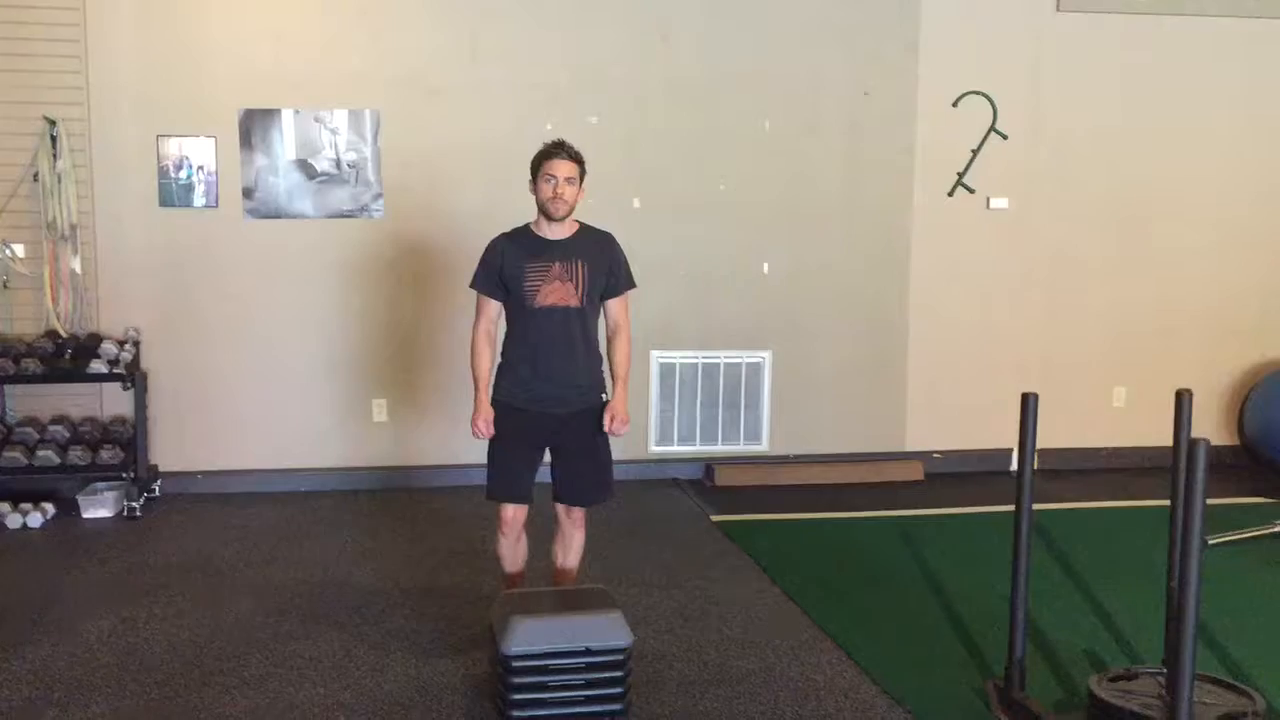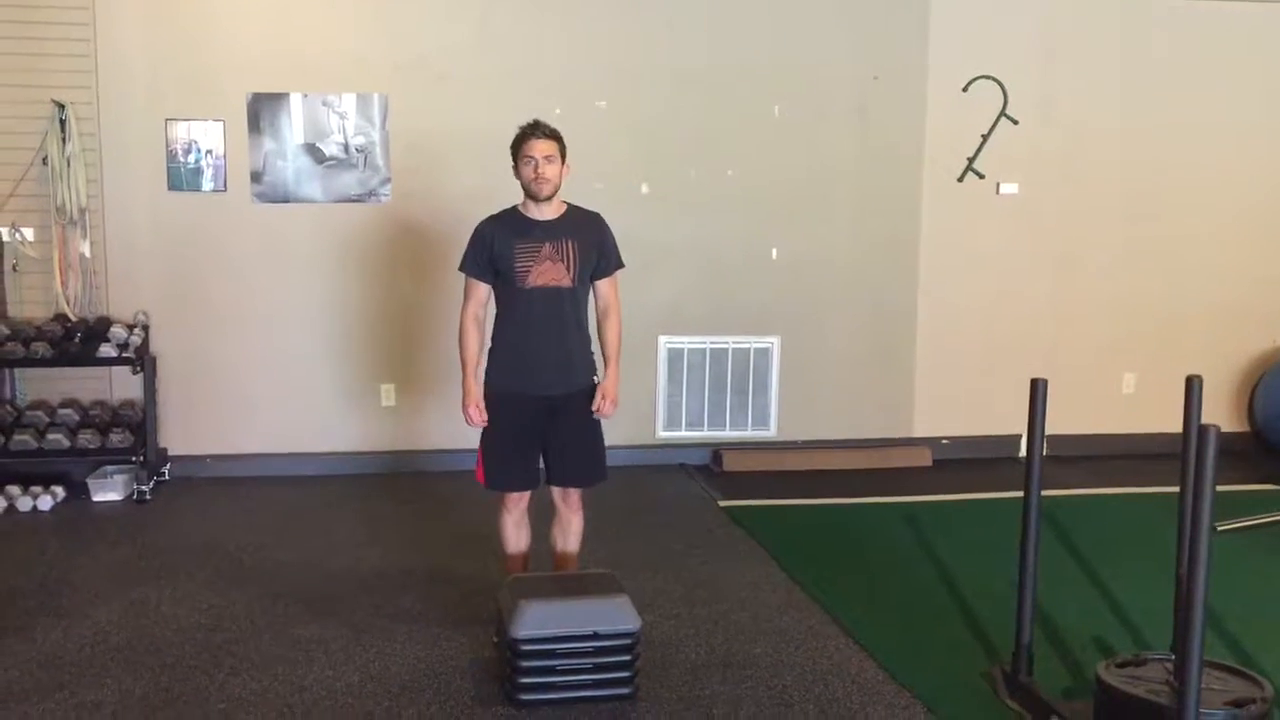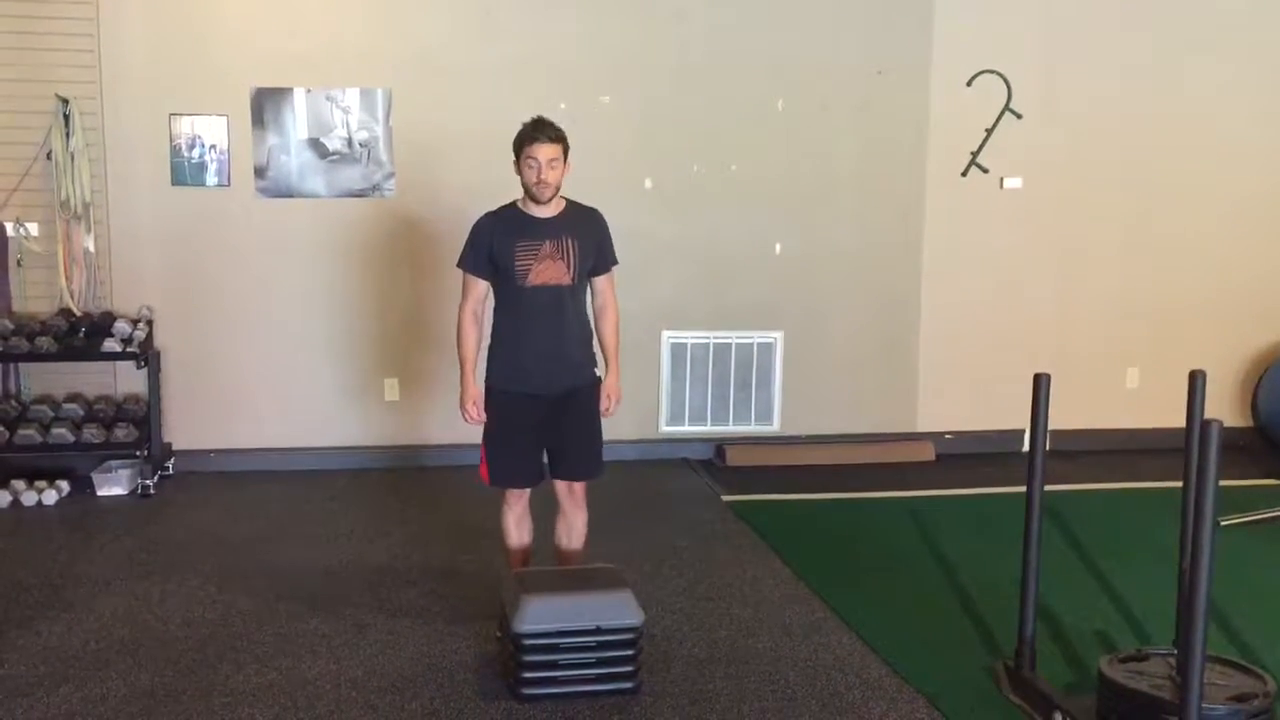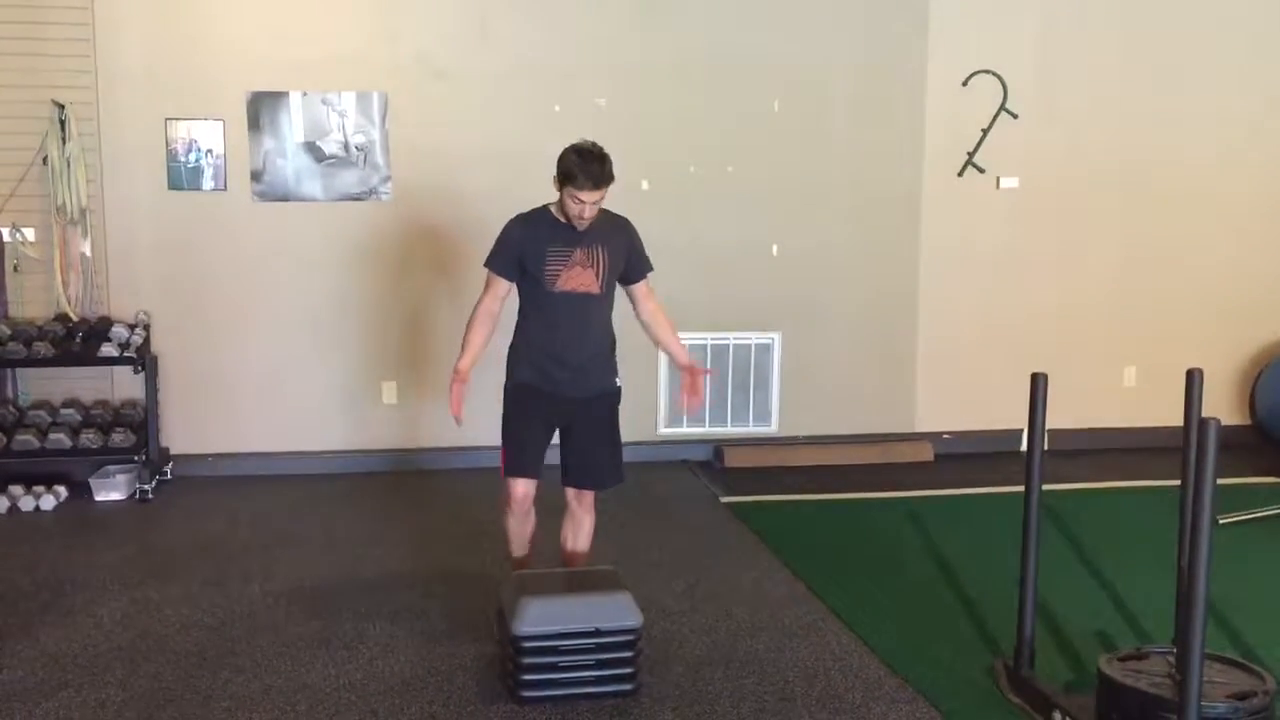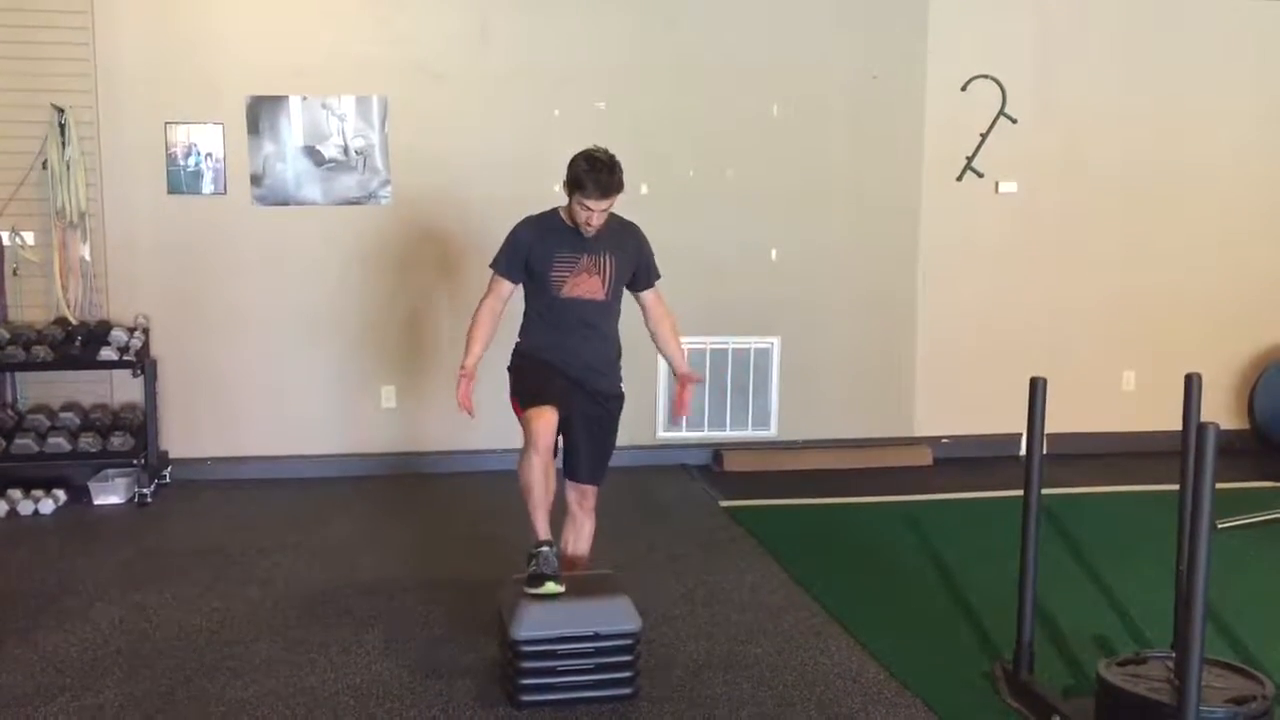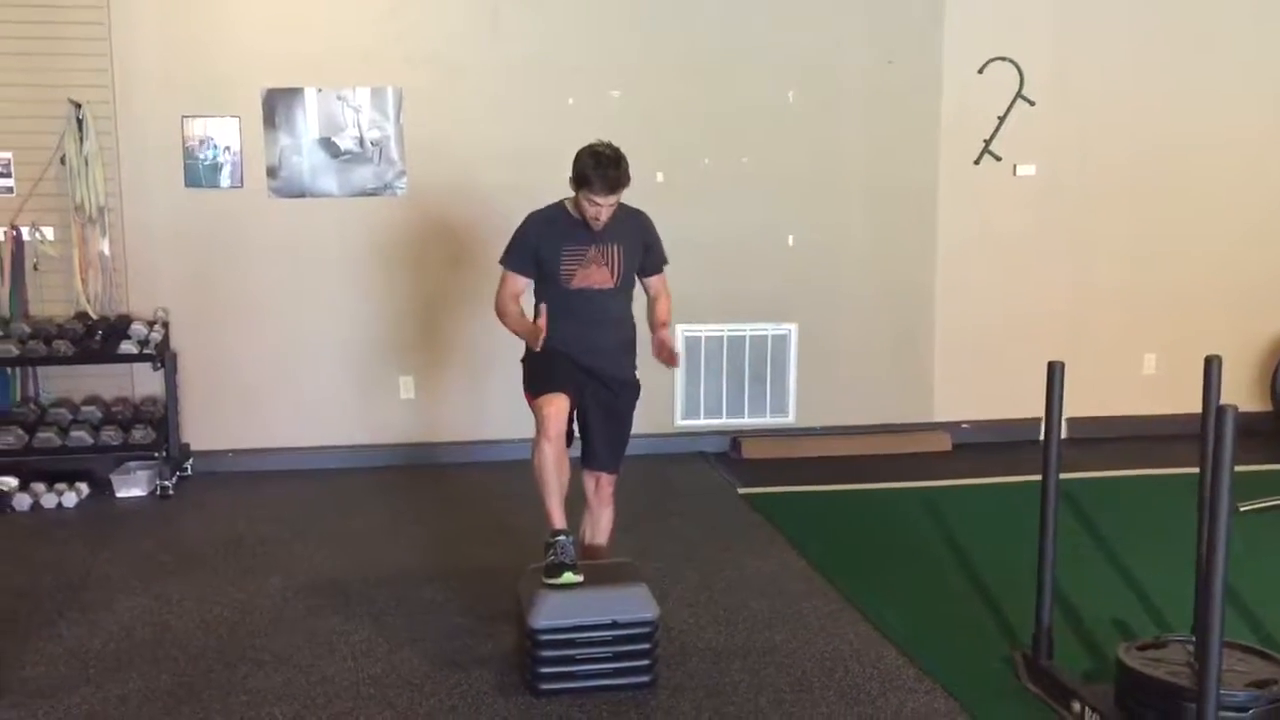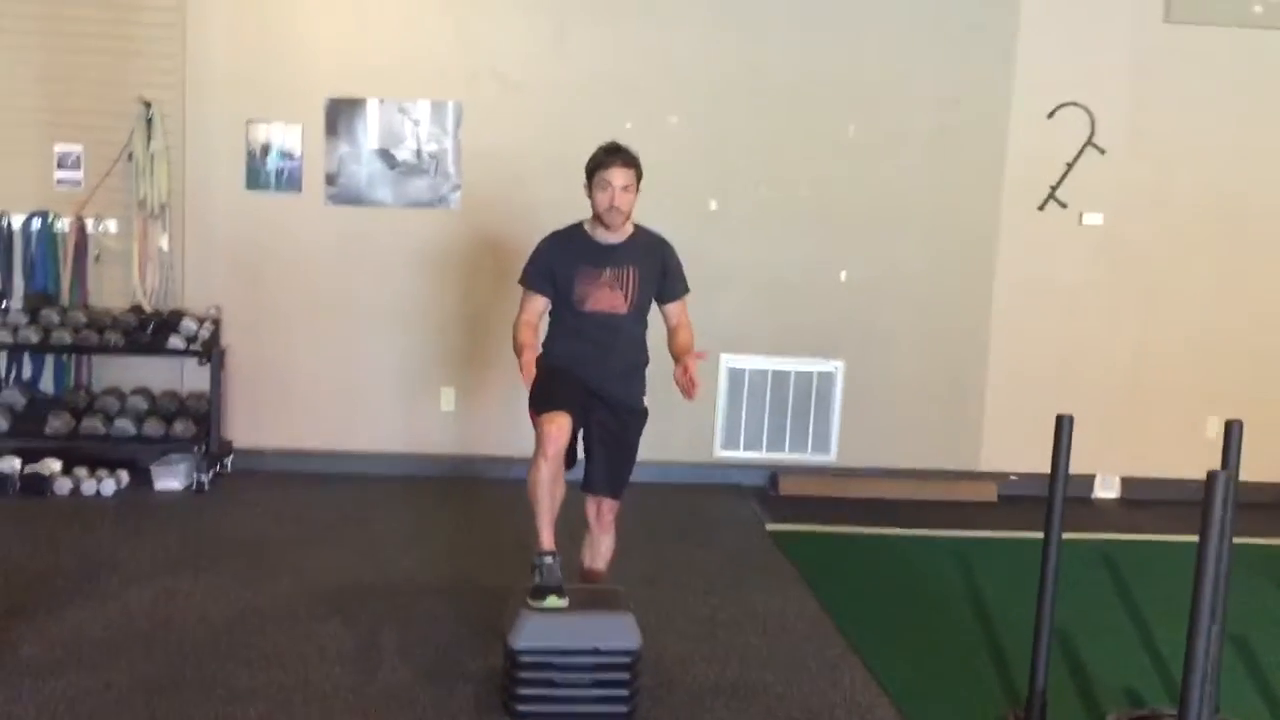
dt=0.7s
person 1, frame 1
left shoulder: (603, 248)
right shoulder: (504, 249)
left elbow: (618, 325)
right elbow: (484, 327)
left wrist: (619, 393)
right wrist: (481, 396)
left hip: (582, 406)
right hip: (517, 404)
left knee: (573, 514)
right knee: (511, 517)
person 1, frame 2
left shoulder: (591, 228)
right shoulder: (493, 232)
left elbow: (608, 305)
right elbow: (473, 312)
left wrist: (611, 373)
right wrist: (470, 383)
left hip: (574, 389)
right hip: (510, 390)
left knee: (569, 497)
right knee: (514, 498)
person 1, frame 3
left shoulder: (590, 224)
right shoulder: (492, 228)
left elbow: (604, 301)
right elbow: (471, 308)
left wrist: (612, 371)
right wrist: (468, 380)
left hip: (576, 385)
right hip: (511, 388)
left knee: (573, 492)
right knee: (516, 494)
person 1, frame 4
left shoulder: (620, 233)
right shoulder: (523, 231)
left elbow: (645, 303)
right elbow: (490, 303)
left wrist: (682, 360)
right wrist: (463, 369)
left hip: (596, 386)
right hip: (532, 380)
left knee: (582, 496)
right knee: (520, 494)
person 1, frame 5
left shoulder: (629, 239)
right shoulder: (531, 233)
left elbow: (653, 307)
right elbow: (494, 301)
left wrist: (682, 370)
right wrist: (469, 366)
left hip: (600, 379)
right hip: (539, 363)
left knee: (583, 498)
right knee: (541, 431)
left ankle: (572, 591)
right ankle: (542, 550)
person 1, frame 6
left shoulder: (638, 227)
right shoulder: (538, 227)
left elbow: (657, 292)
right elbow: (507, 298)
left wrist: (660, 332)
right wrist: (527, 331)
left hip: (614, 365)
right hip: (555, 354)
left knee: (602, 483)
right knee: (552, 416)
right ankle: (558, 540)
person 1, frame 7
left shoulder: (657, 252)
right shoulder: (556, 247)
left elbow: (678, 322)
right elbow: (529, 317)
left wrist: (683, 357)
right wrist: (526, 351)
left hip: (623, 390)
right hip: (563, 372)
left knee: (604, 509)
right knee: (553, 437)
right ankle: (546, 561)
